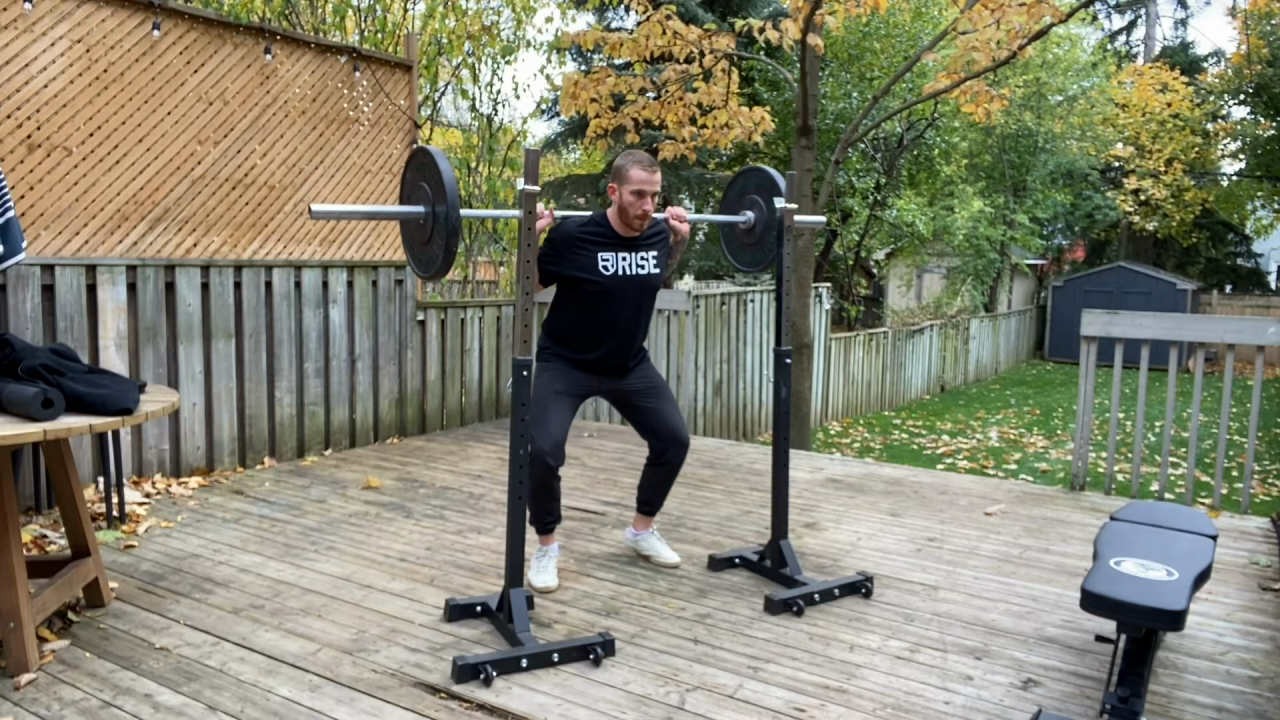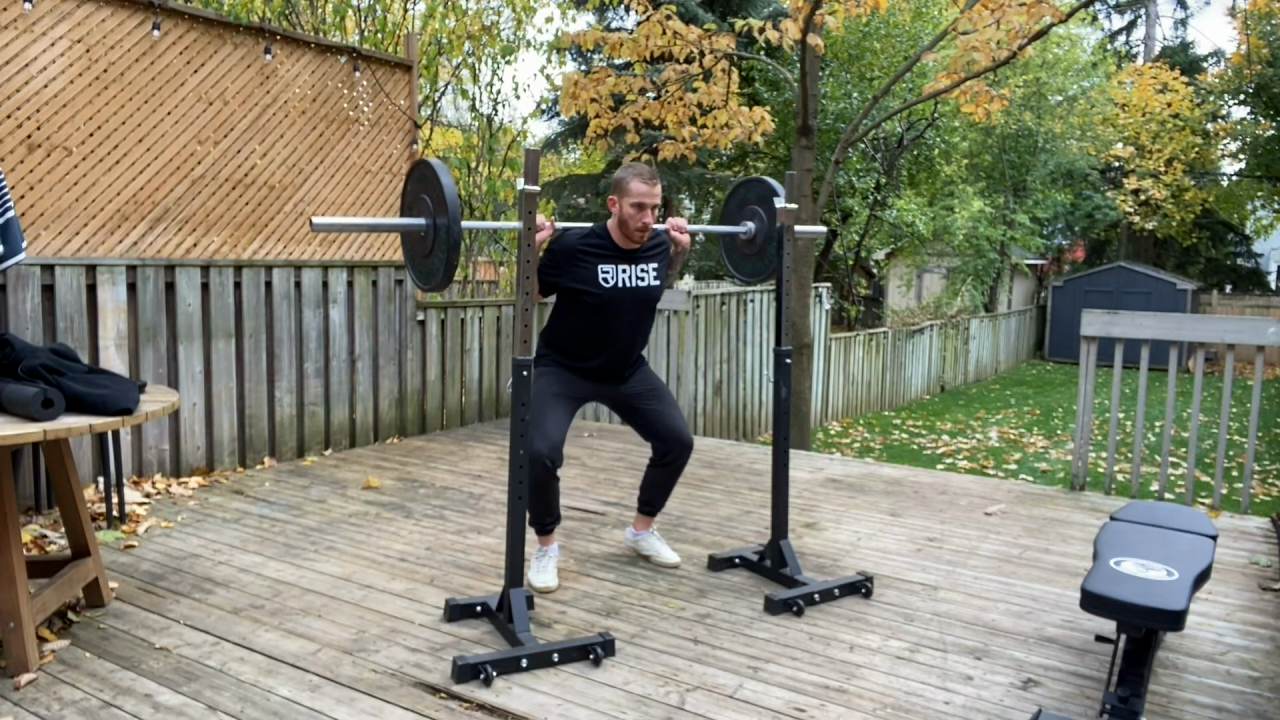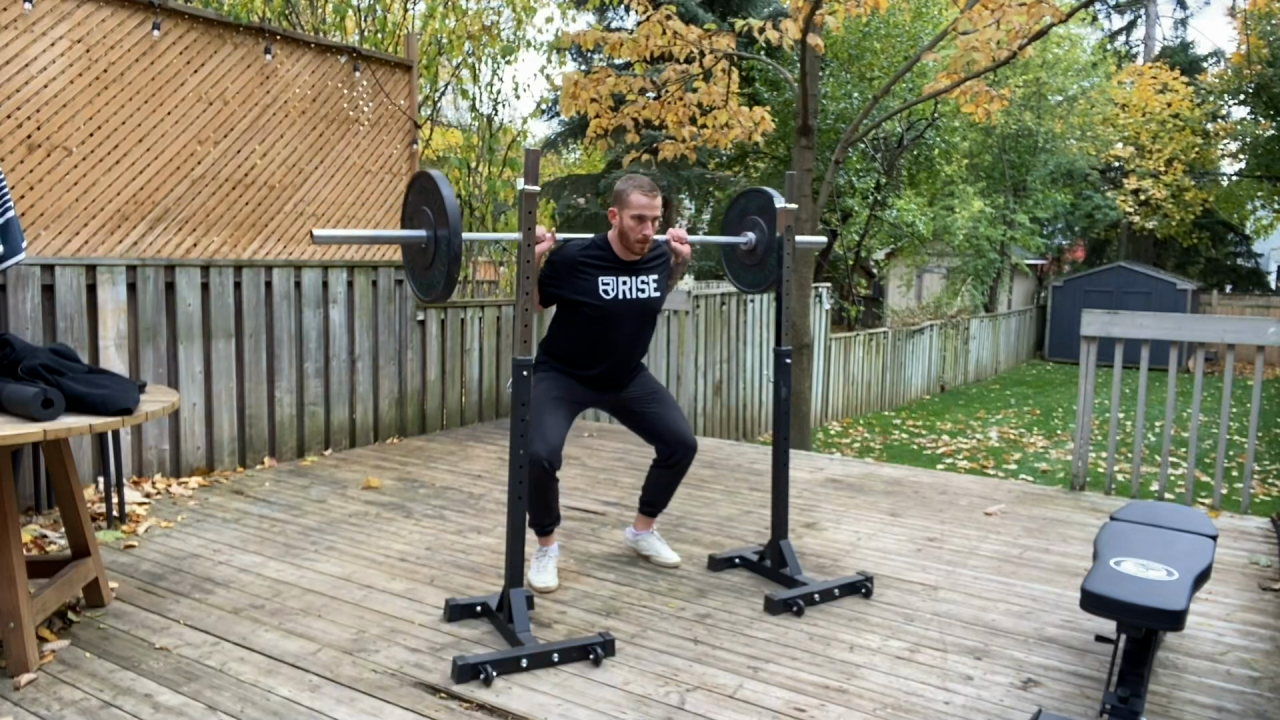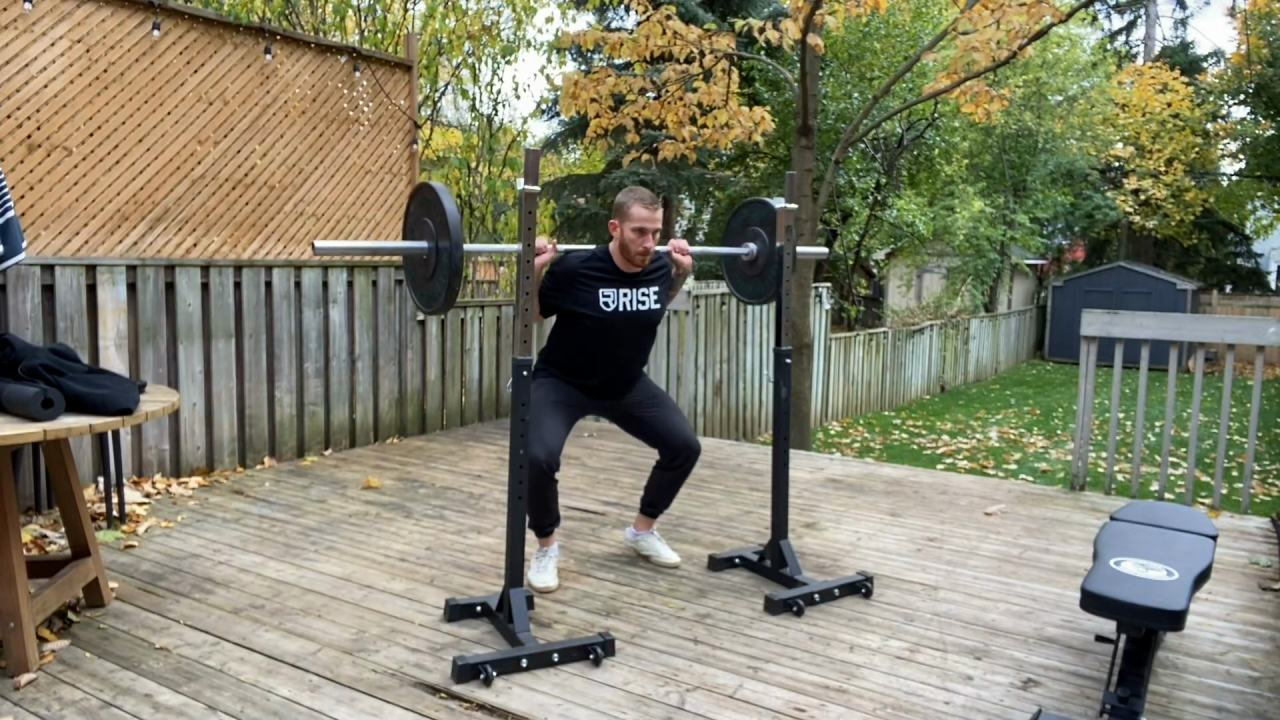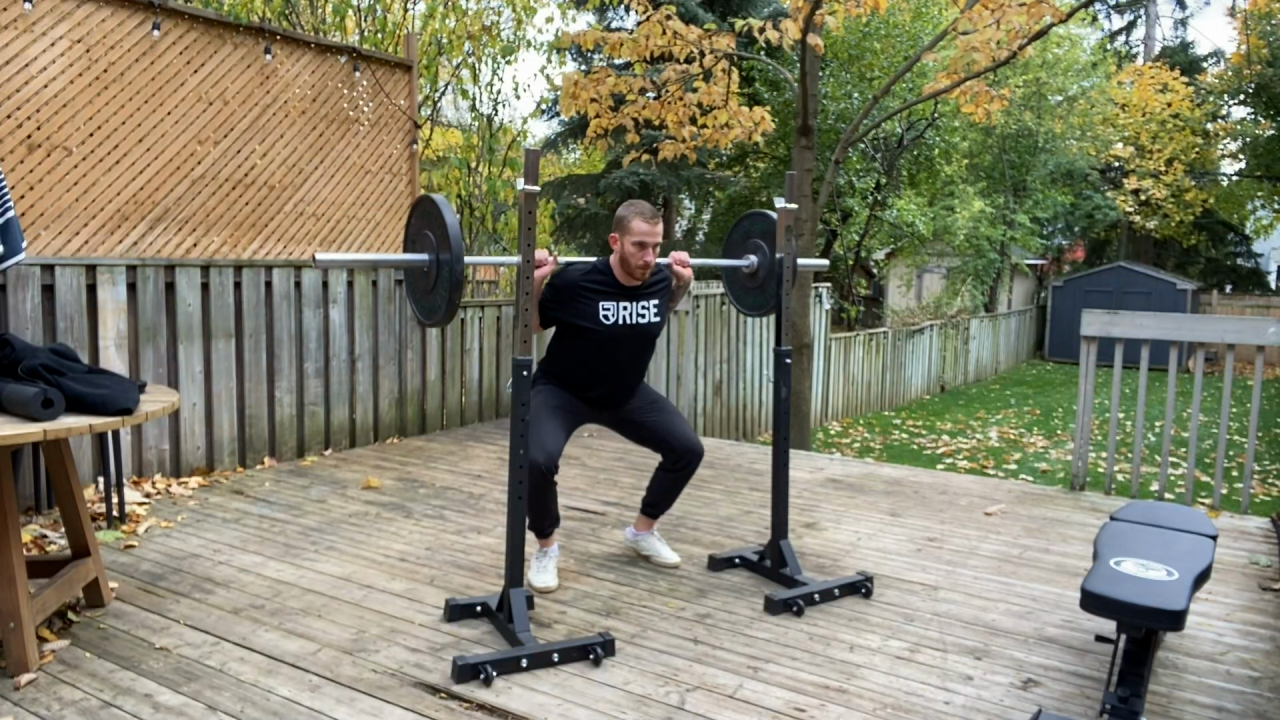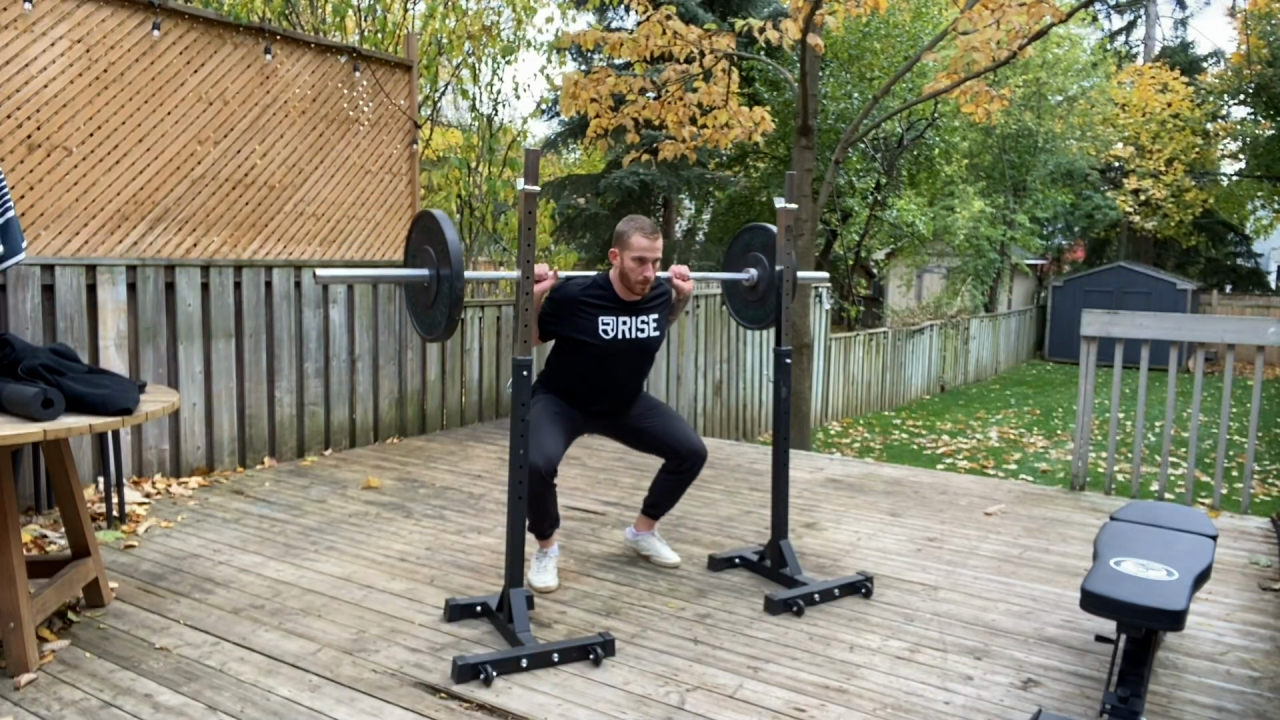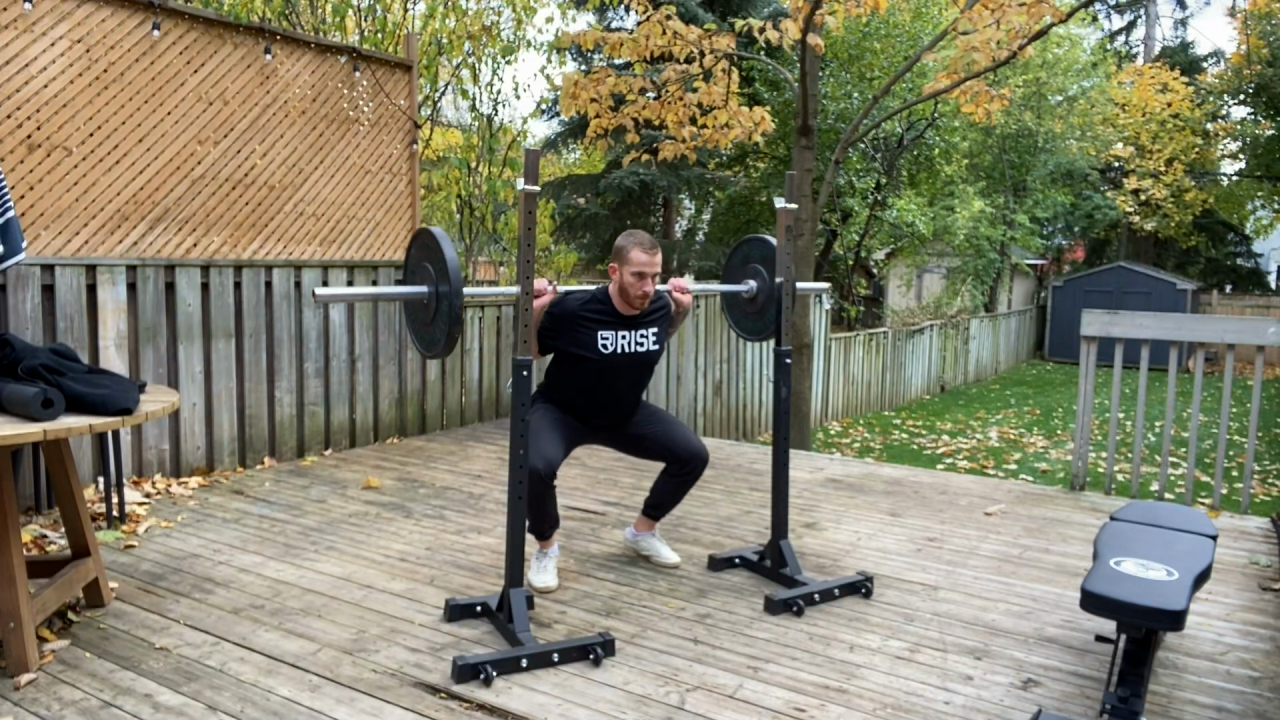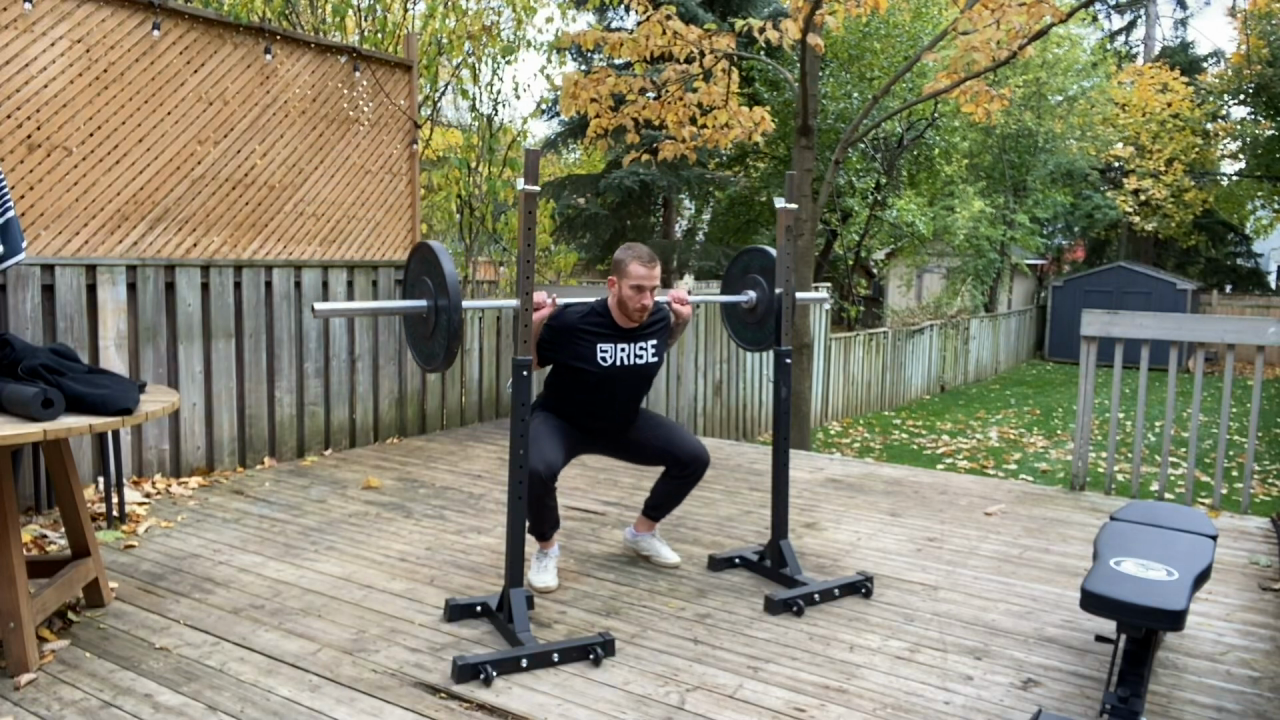
dt=0.2s
person 1, frame 1
left shoulder: (658, 234)
right shoulder: (574, 236)
left wrist: (679, 239)
left hip: (629, 363)
right hip: (565, 362)
left knee: (674, 439)
right knee: (544, 451)
left ankle: (641, 531)
right ankle: (546, 547)
person 1, frame 2
left shoulder: (658, 246)
right shoulder: (574, 247)
right elbow: (529, 294)
left wrist: (680, 250)
right wrist: (532, 249)
left hip: (627, 369)
right hip: (564, 368)
left knee: (677, 441)
right knee: (542, 452)
left ankle: (642, 530)
right ankle: (546, 547)
person 1, frame 3
left shoulder: (658, 256)
right shoulder: (574, 258)
right elbow: (529, 304)
left wrist: (681, 261)
right wrist: (533, 260)
left hip: (627, 376)
right hip: (564, 374)
left knee: (681, 443)
right knee: (541, 454)
left ankle: (642, 530)
right ankle: (546, 547)
person 1, frame 4
left shoulder: (659, 268)
right shoulder: (575, 270)
right elbow: (528, 314)
left wrist: (682, 271)
right wrist: (534, 270)
left hip: (627, 383)
right hip: (563, 382)
left knee: (684, 446)
right knee: (539, 457)
left ankle: (642, 531)
right ankle: (546, 548)
person 1, frame 5
left shoulder: (659, 280)
right shoulder: (575, 282)
right elbow: (528, 325)
left wrist: (683, 282)
right wrist: (535, 282)
left hip: (627, 392)
right hip: (563, 391)
left knee: (687, 448)
right knee: (539, 459)
left ankle: (642, 531)
right ankle: (546, 548)
person 1, frame 6
left shoulder: (659, 294)
right shoulder: (575, 296)
right elbow: (528, 338)
left wrist: (683, 296)
right wrist: (536, 296)
left hip: (626, 402)
right hip: (562, 401)
left knee: (691, 451)
right knee: (538, 463)
left ankle: (642, 531)
right ankle: (546, 548)
person 1, frame 7
left shoulder: (658, 308)
right shoulder: (574, 310)
right elbow: (527, 352)
left wrist: (682, 308)
right wrist: (534, 312)
left hip: (625, 412)
right hip: (561, 411)
left knee: (693, 454)
right knee: (537, 466)
left ankle: (642, 532)
right ankle: (546, 549)
person 1, frame 8
left shoulder: (658, 318)
right shoulder: (573, 322)
left wrist: (681, 320)
right wrist: (534, 324)
left hip: (624, 421)
right hip: (561, 420)
left knee: (693, 457)
right knee: (537, 468)
left ankle: (642, 532)
right ankle: (546, 549)
